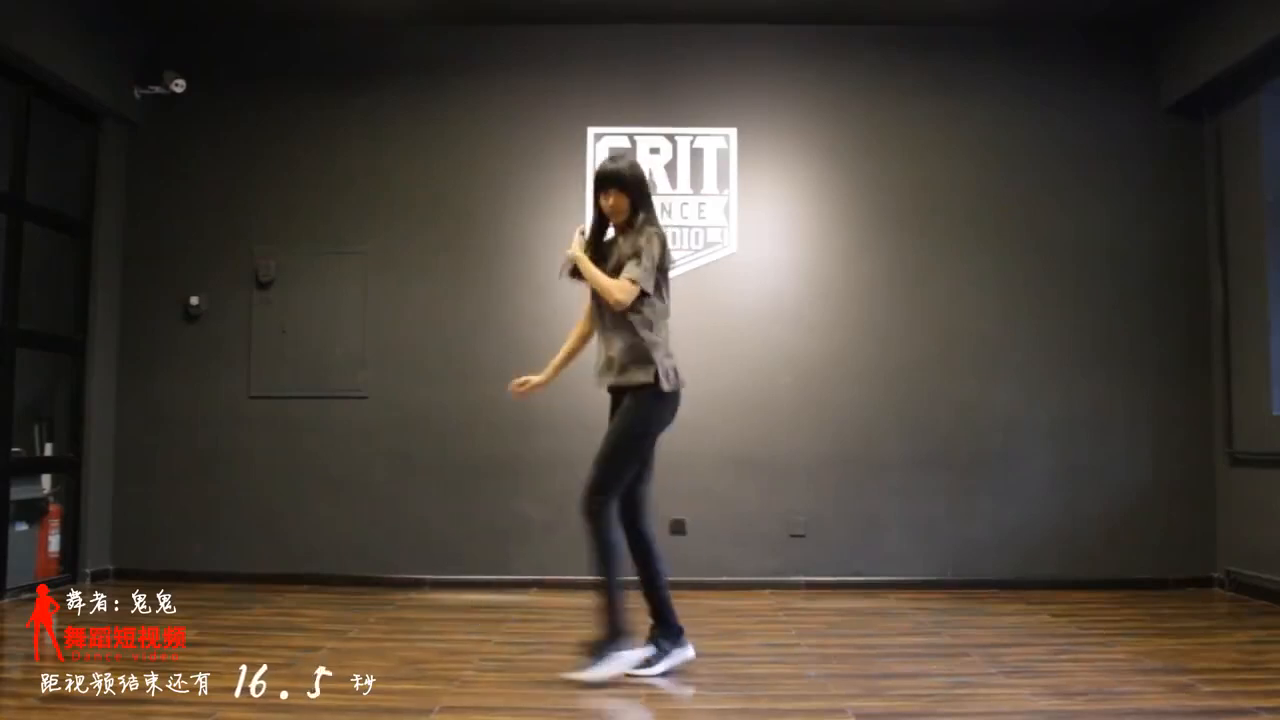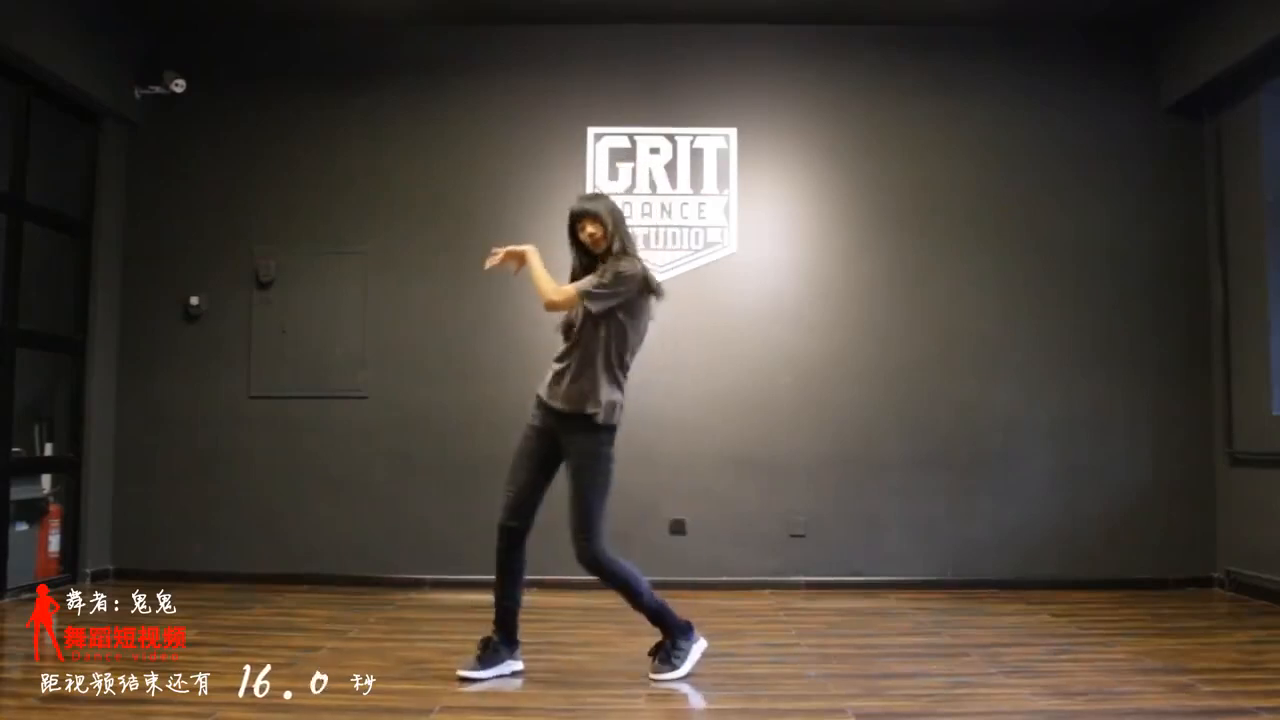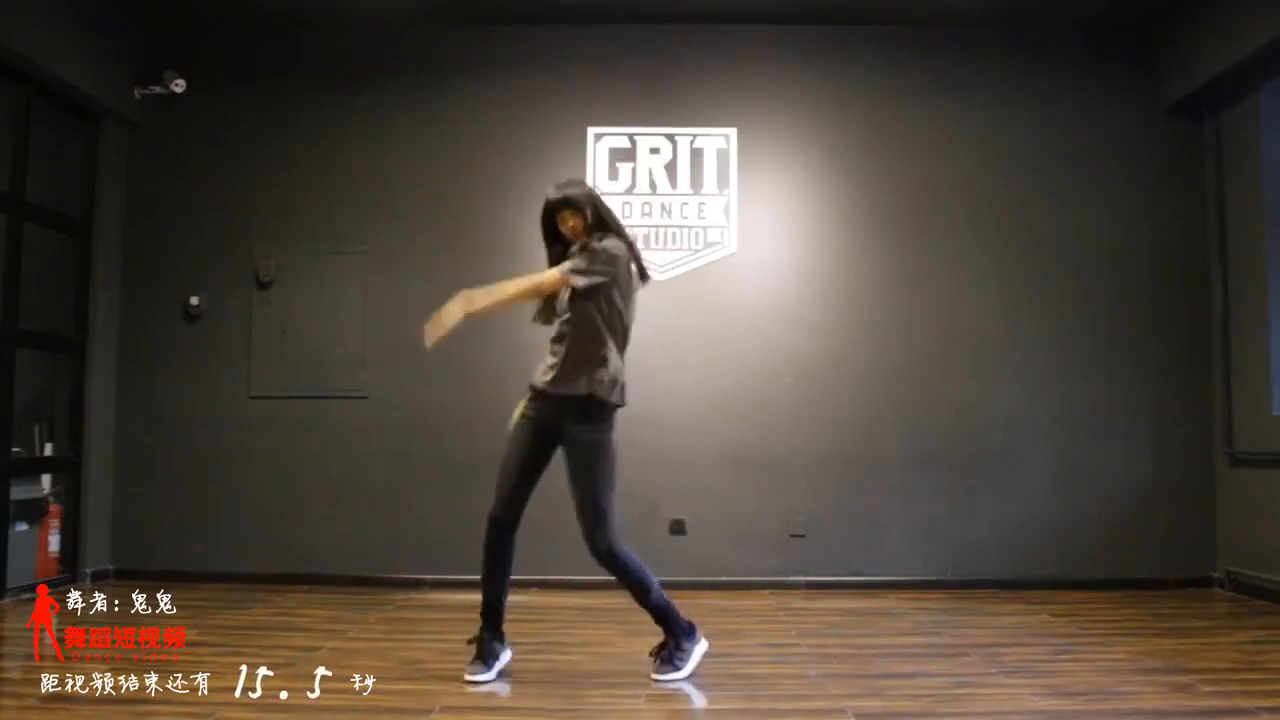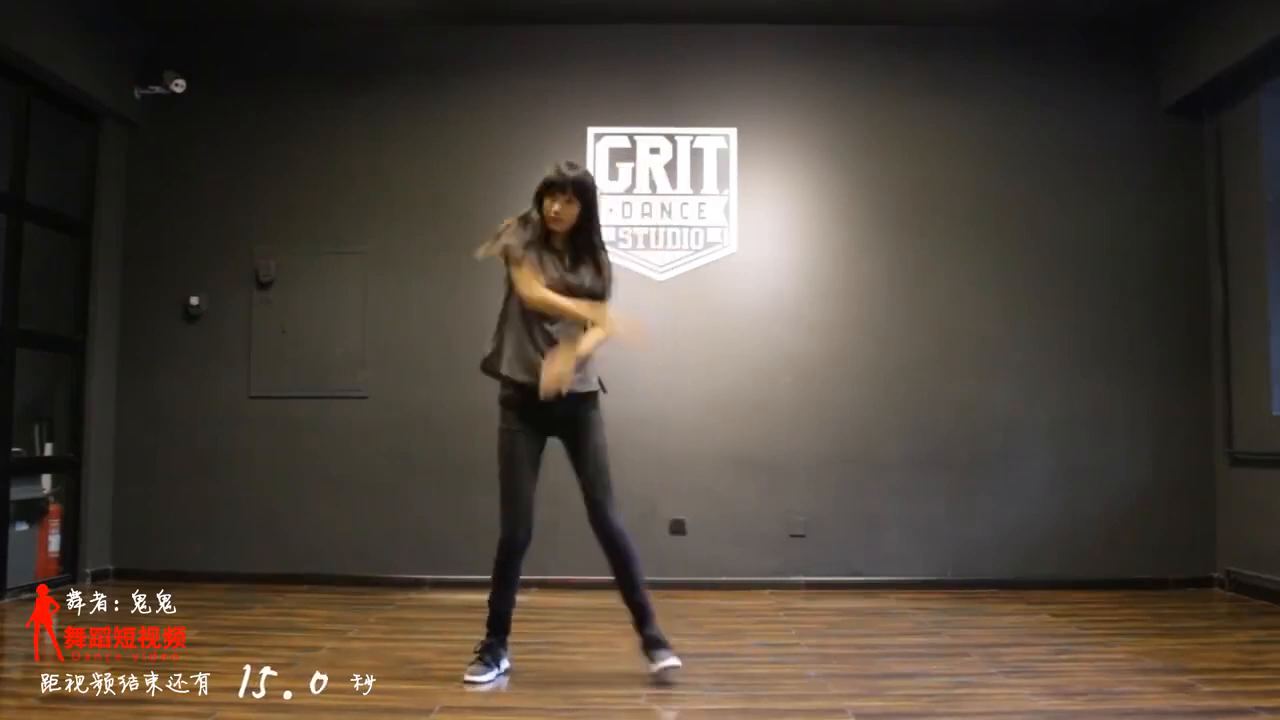
dt=0.5s
person 1, frame 1
left shoulder: (647, 240)
right shoulder: (605, 249)
left elbow: (620, 297)
right elbow: (590, 320)
left wrist: (580, 258)
right wrist: (547, 374)
left hip: (650, 390)
right hip: (625, 392)
left knee: (598, 504)
right knee: (630, 517)
left ankle: (615, 638)
right ankle: (668, 635)
person 1, frame 2
left shoulder: (628, 274)
right shoulder: (592, 275)
left elbow: (554, 299)
left wrist: (530, 253)
left hip: (591, 424)
right hip: (548, 414)
left knee: (589, 549)
right knee: (511, 526)
left ankle: (679, 635)
right ankle: (504, 645)
person 1, frame 3
left shoulder: (610, 254)
right shoulder: (568, 265)
left elbow: (540, 284)
left wrist: (467, 302)
right wrist: (528, 400)
left hip: (588, 410)
right hip: (546, 403)
left knee: (600, 541)
right knee: (501, 519)
left ankle: (682, 635)
right ankle: (492, 641)
person 1, frame 4
left shoulder: (593, 260)
right shoulder: (519, 239)
left elbow: (596, 326)
right elbow: (532, 295)
left wrist: (572, 354)
right wrist: (597, 309)
left hip: (579, 397)
right hip: (522, 400)
left knee: (606, 521)
right knee: (515, 530)
left ankle: (651, 635)
right ankle: (495, 646)
